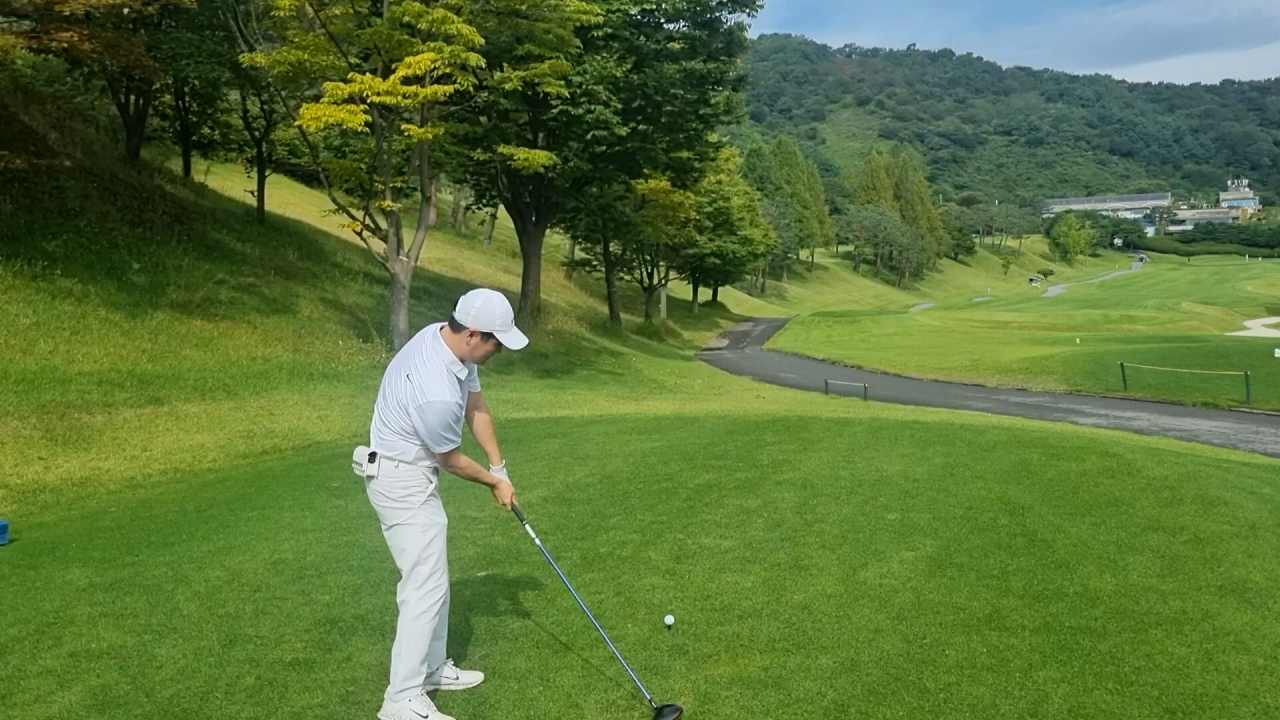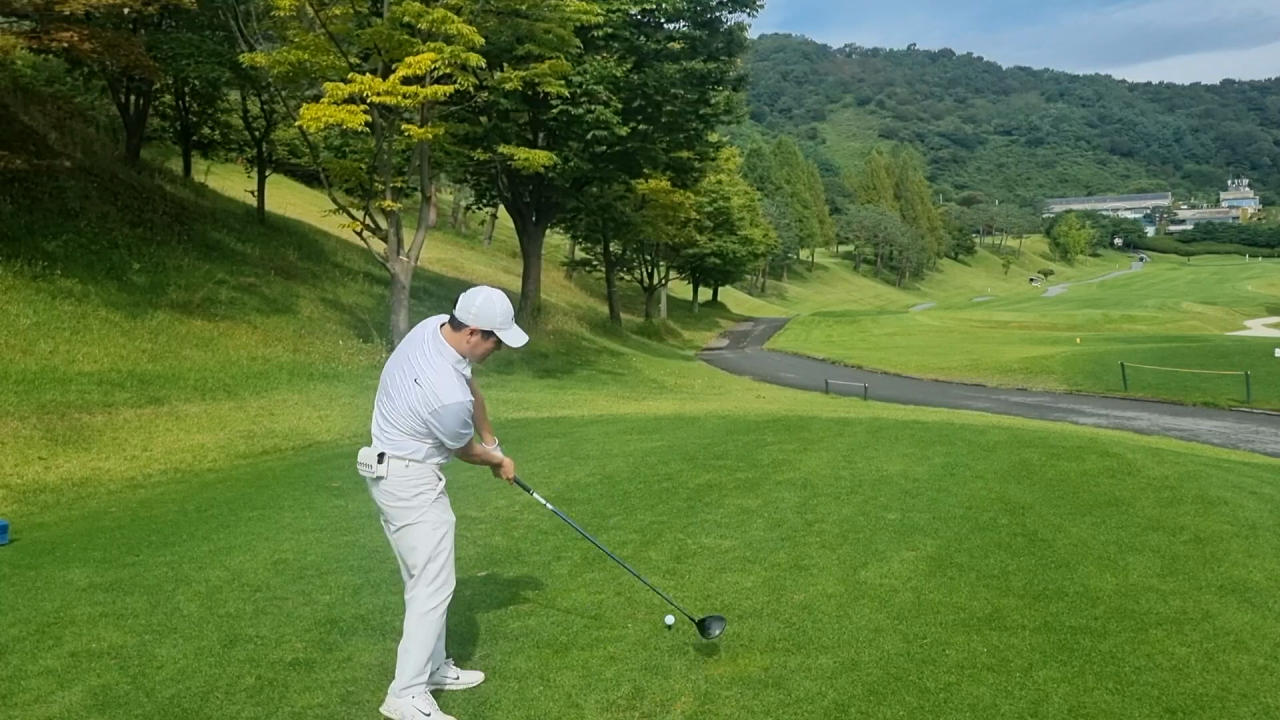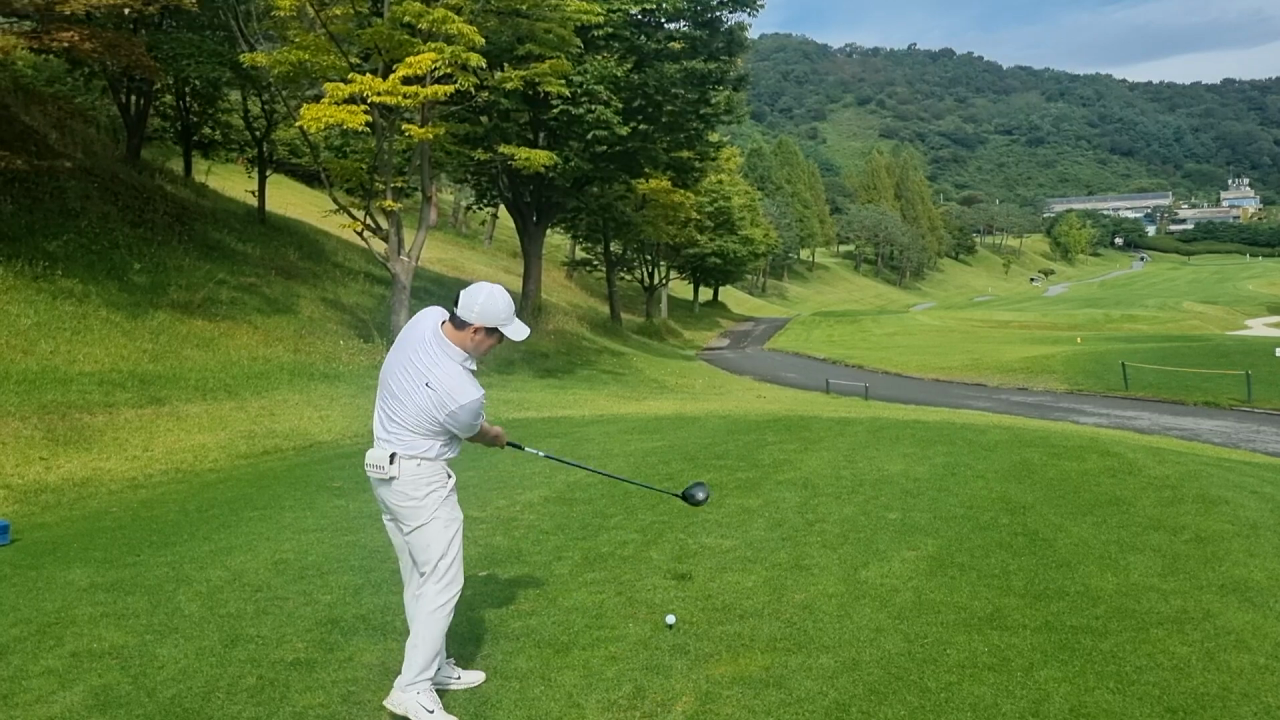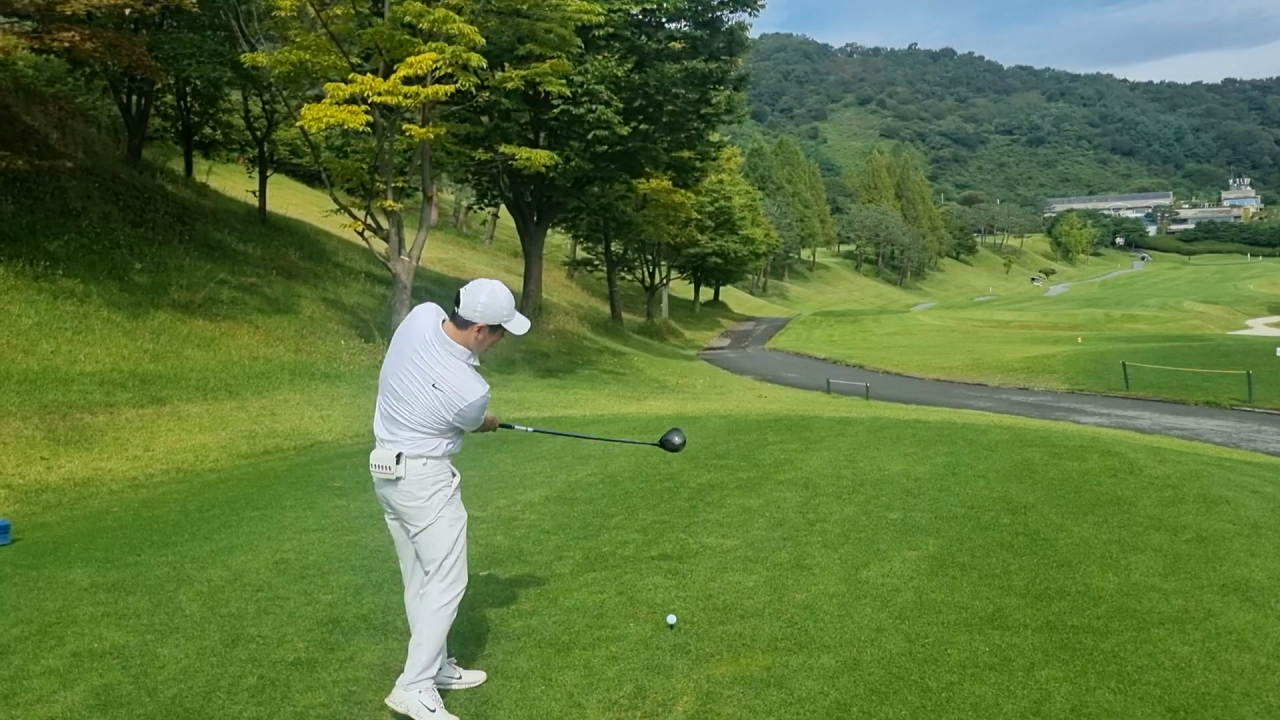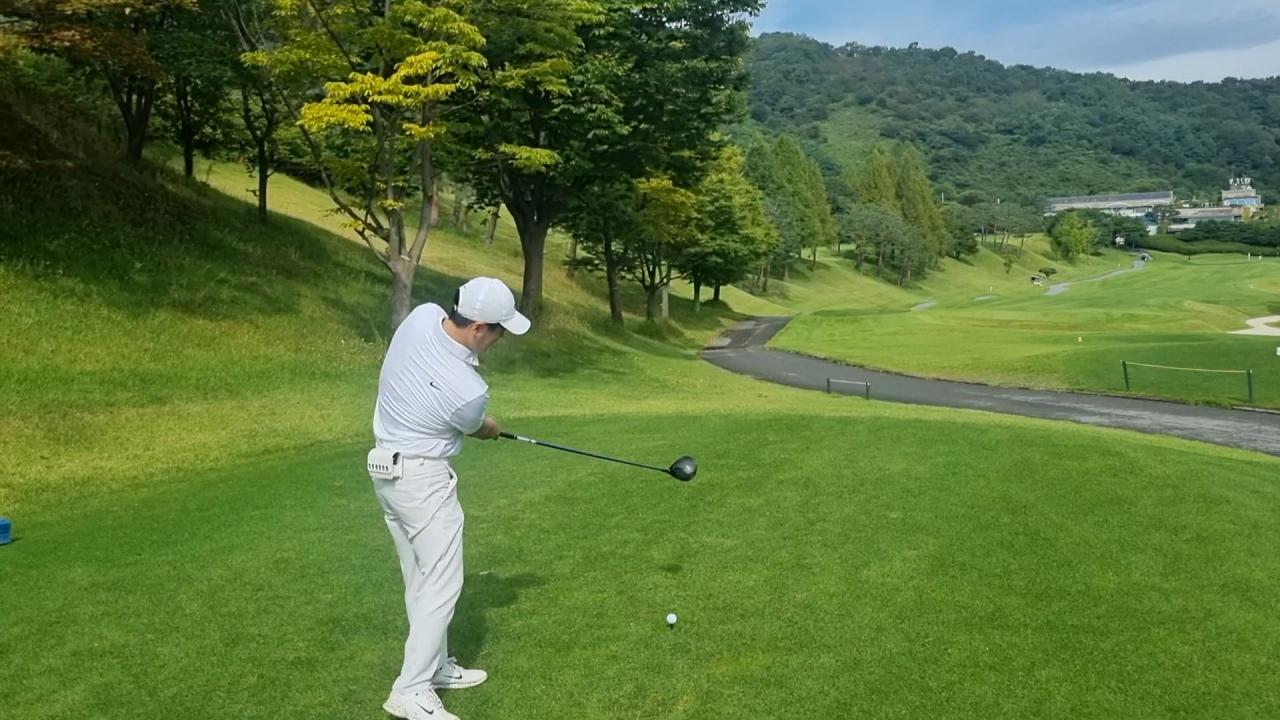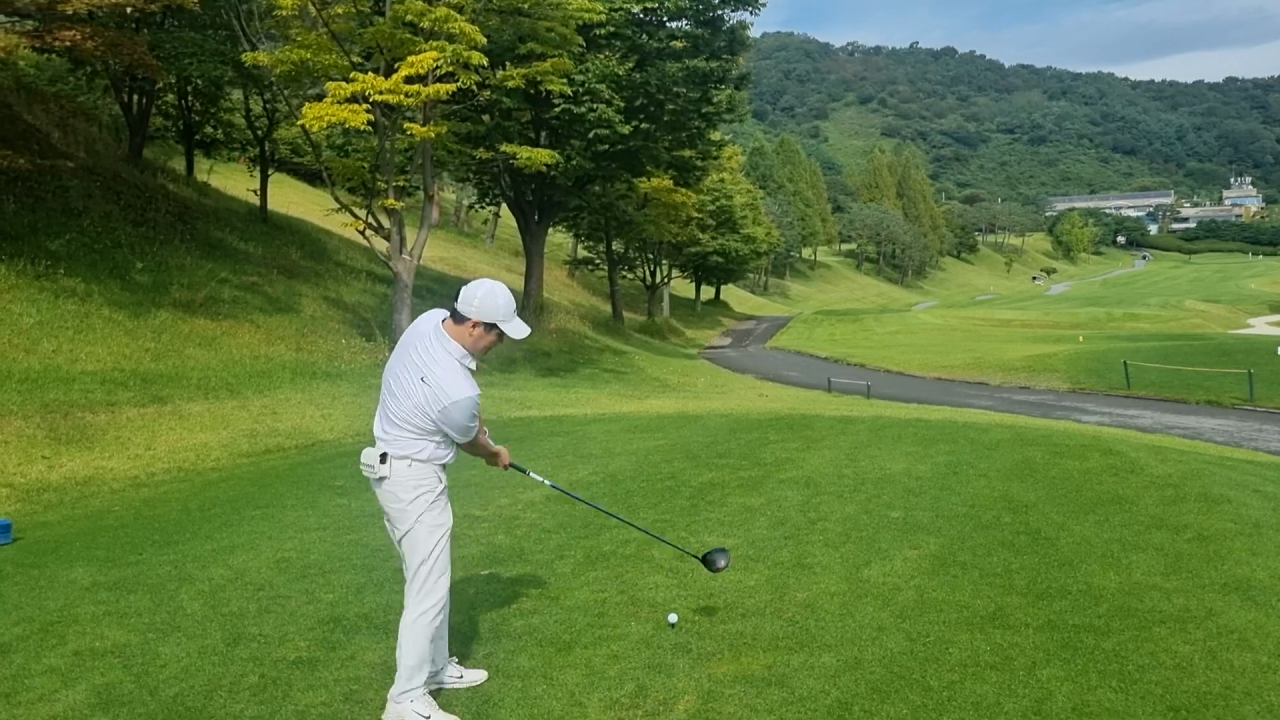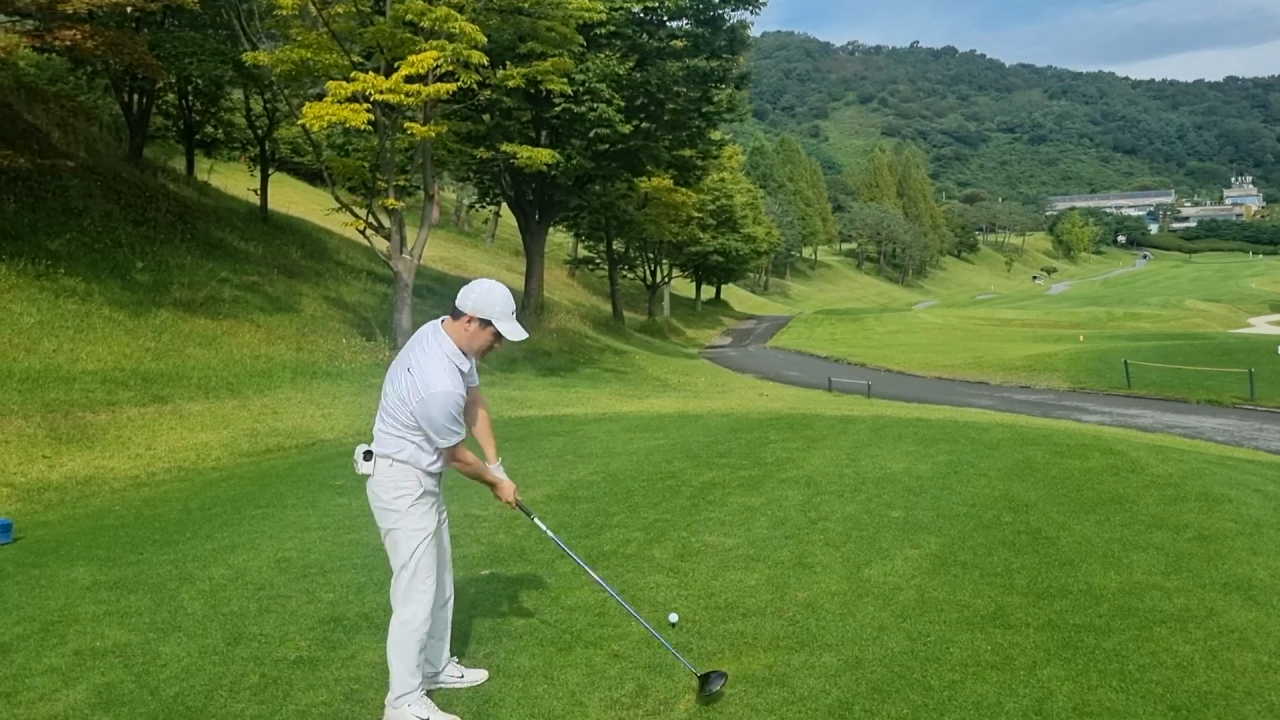
dt=0.1s
person 1, frame 1
left shoulder: (441, 335)
right shoulder: (437, 396)
left elbow: (478, 407)
right elbow: (451, 460)
left wrist: (499, 467)
right wrist: (495, 481)
left hip: (397, 474)
right hip: (403, 482)
left knee: (428, 579)
right knee: (426, 586)
left ankle: (431, 668)
person 1, frame 2
left shoulder: (436, 327)
right shoulder: (445, 395)
right elbow: (465, 448)
left wrist: (494, 446)
right wrist: (498, 460)
left hip: (397, 472)
right hip: (411, 480)
left knee: (429, 577)
right knee: (434, 584)
left ankle: (432, 668)
person 1, frame 3
left shoulder: (428, 318)
right shoulder: (463, 396)
right elbow: (474, 434)
left wrist: (483, 425)
right wrist: (495, 436)
left hip: (390, 470)
right hip: (420, 480)
left knee: (422, 579)
right knee: (442, 583)
left ankle: (433, 667)
person 1, frame 4
left shoulder: (423, 316)
right shoulder: (468, 392)
right elbow: (479, 424)
right wrist: (493, 421)
left hip: (391, 470)
right hip: (425, 479)
left knee: (423, 578)
right knee: (446, 582)
left ankle: (434, 667)
person 1, frame 5
left shoulder: (424, 316)
right shoulder: (467, 390)
right elbow: (479, 428)
right wrist: (492, 428)
left hip: (396, 470)
right hip: (423, 479)
left knee: (424, 578)
right knee: (442, 583)
left ankle: (434, 667)
person 1, frame 6
left shoulder: (431, 320)
right shoulder: (456, 393)
right elbow: (470, 442)
left wrist: (478, 427)
right wrist: (495, 454)
left hip: (393, 471)
right hip: (414, 480)
left knee: (427, 579)
right knee: (430, 587)
left ankle: (434, 667)
person 1, frame 7
left shoulder: (440, 329)
right shoulder: (436, 381)
left elbow: (474, 402)
right elbow: (455, 455)
left wrist: (495, 463)
right wrist: (497, 480)
left hip: (422, 479)
right hip: (401, 483)
left knee: (436, 578)
right knee: (416, 590)
left ankle: (434, 666)
